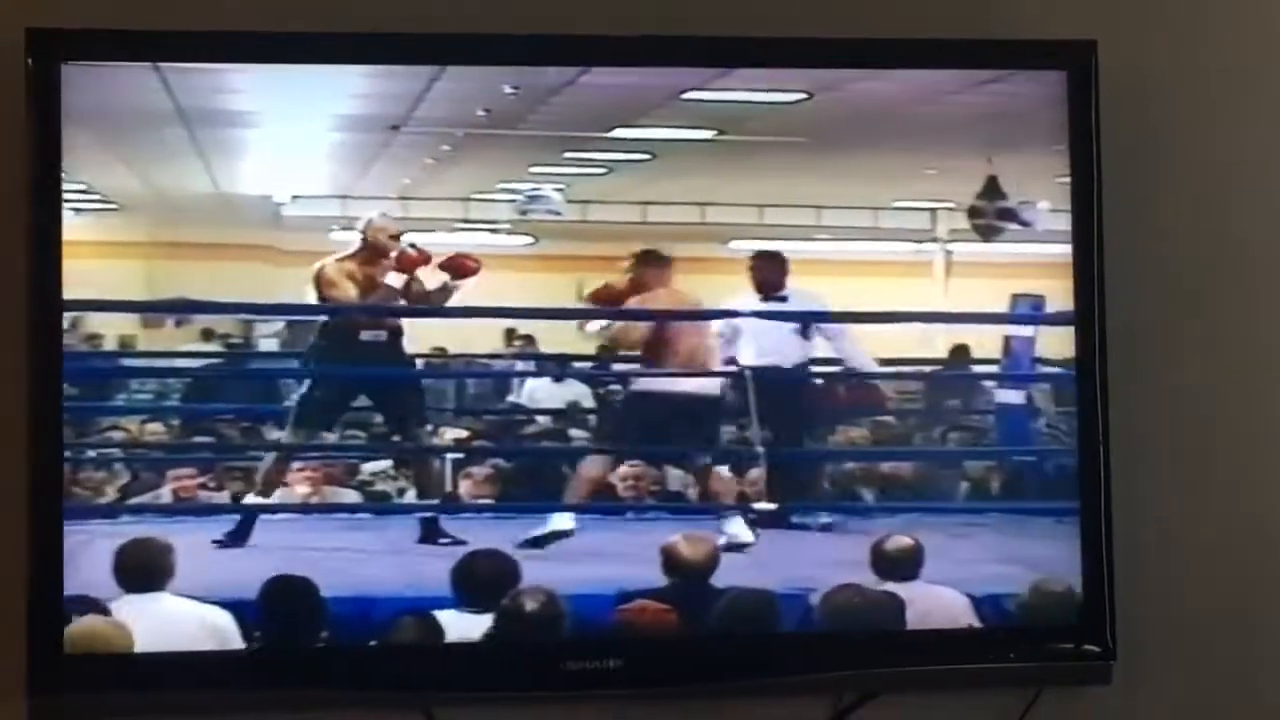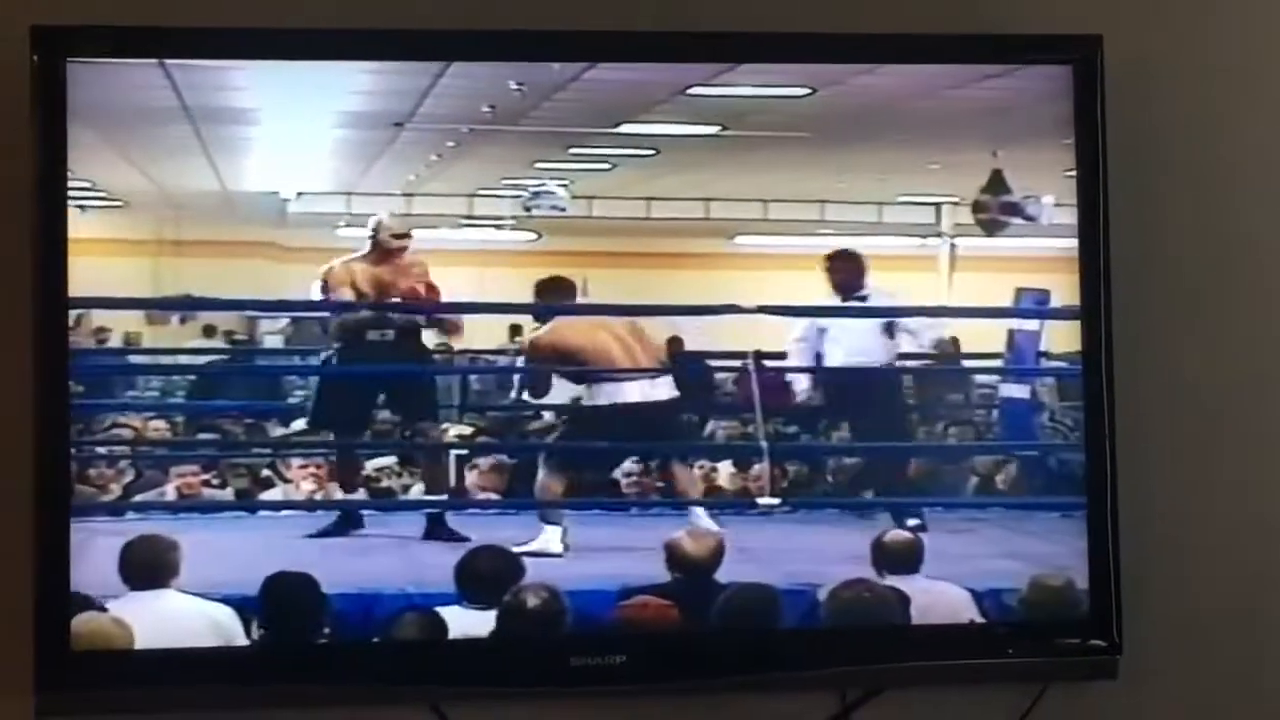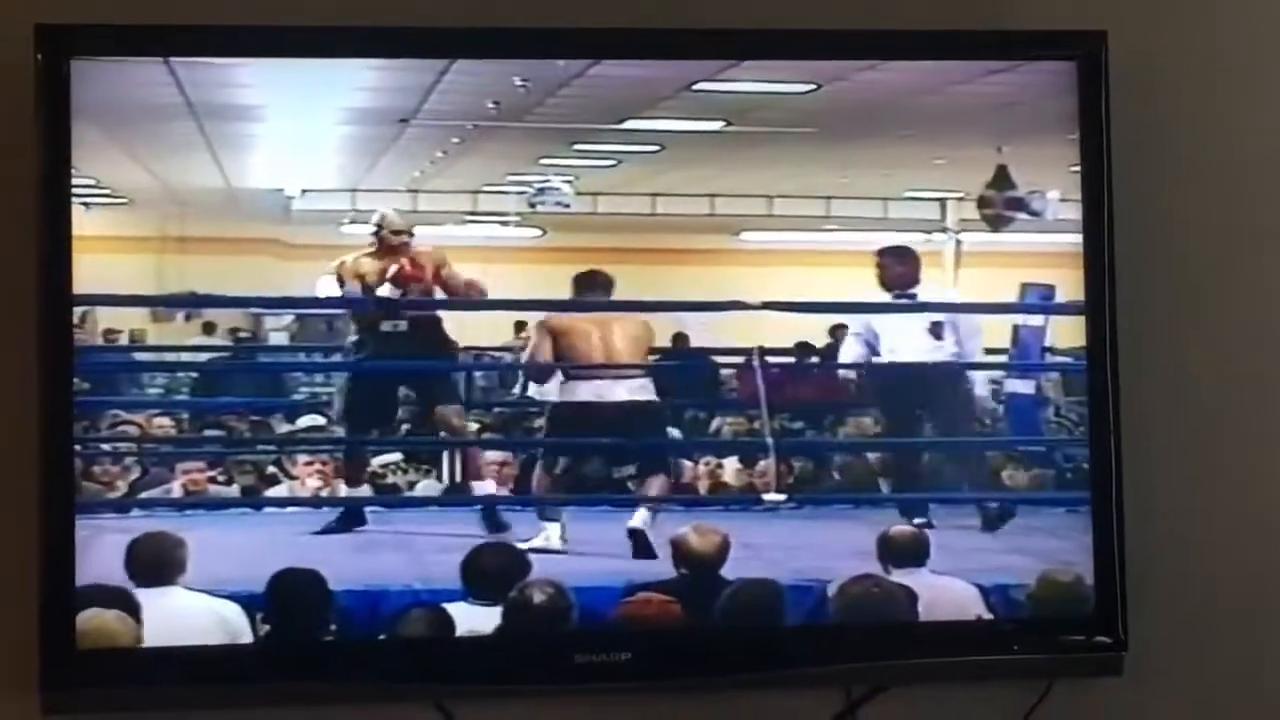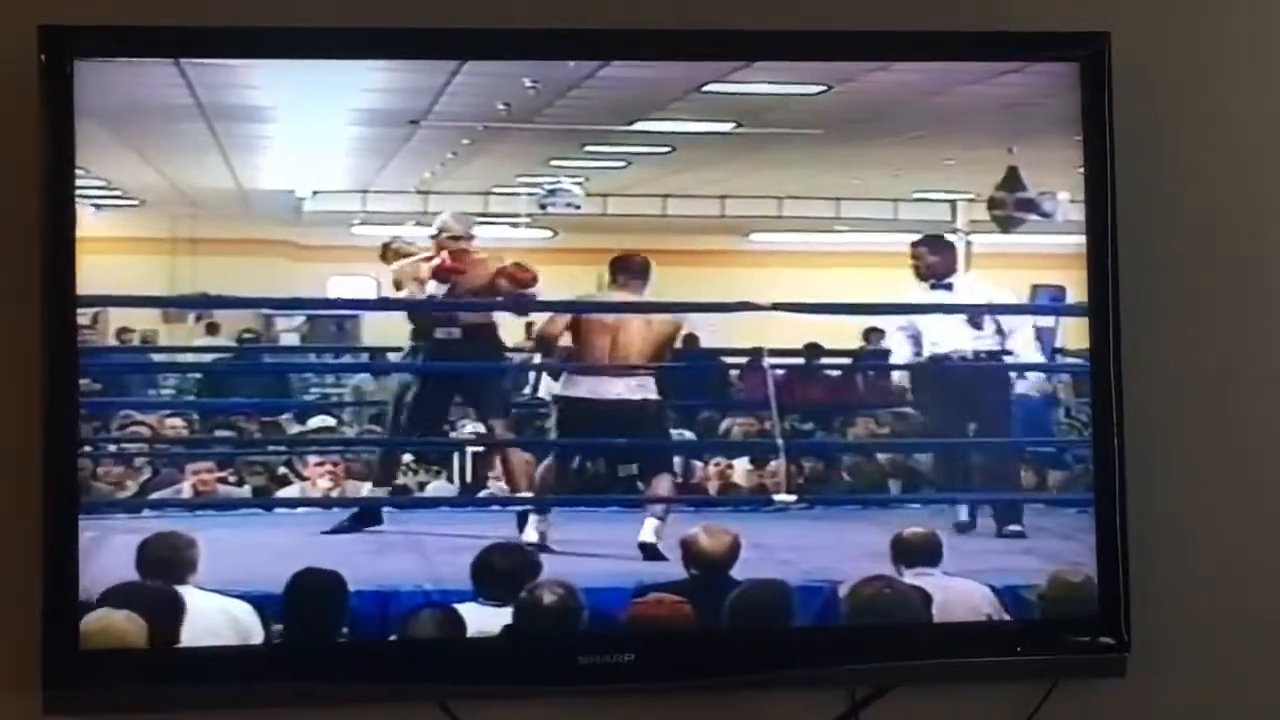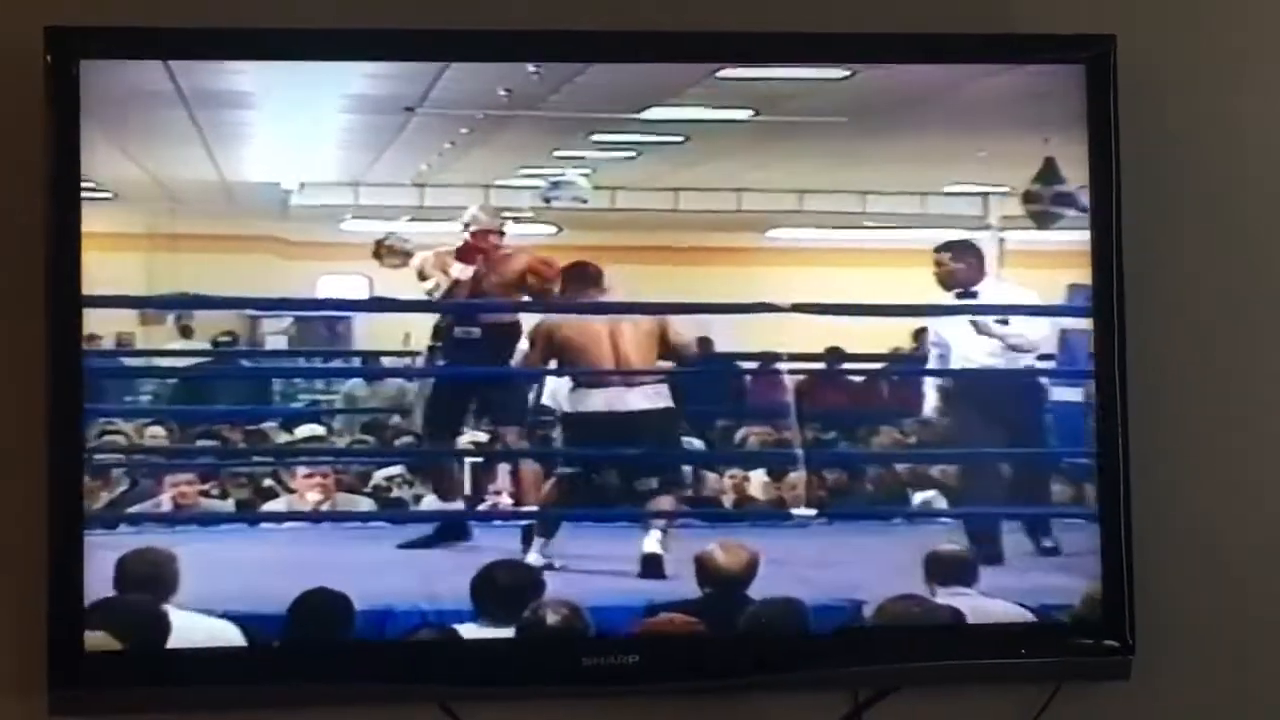
dt=0.3s
person 1, frame 1
left shoulder: (394, 266)
right shoulder: (332, 269)
left elbow: (427, 305)
right elbow: (358, 312)
left wrist: (452, 280)
right wrist: (397, 278)
left hip: (387, 355)
right hip: (339, 356)
left knee: (418, 438)
right knee: (296, 439)
left ankle: (431, 525)
person 1, frame 2
left shoulder: (416, 269)
right shoulder: (341, 272)
left elbow: (427, 312)
right elbow: (342, 323)
left wrist: (443, 322)
right wrist: (391, 307)
left hip: (406, 355)
right hip: (357, 358)
right knee: (346, 439)
left ankle: (436, 520)
right ankle: (350, 514)
person 1, frame 3
left shoulder: (431, 258)
right shoulder: (351, 266)
left elbow: (460, 292)
right elbow: (357, 313)
left wrist: (470, 293)
right wrist: (388, 288)
left hip: (426, 344)
right hip: (376, 350)
left knee: (453, 419)
right knee: (357, 431)
left ankle: (487, 505)
right ankle: (353, 510)
person 1, frame 4
left shoulder: (489, 266)
right shoulder: (410, 269)
right elbow: (417, 316)
left wrist: (524, 290)
right wrist: (437, 281)
left hip: (480, 352)
right hip: (434, 354)
left knee: (499, 431)
right knee: (401, 431)
right ankle: (369, 510)
person 1, frame 5
left shoulder: (519, 262)
right shoulder: (435, 261)
left elbow: (547, 299)
right elbow: (443, 304)
left wrist: (549, 282)
right wrist: (463, 266)
left hip: (500, 352)
right hip: (454, 352)
left knee: (511, 438)
right knee: (436, 438)
right ankle: (453, 522)
person 2, frame 1
left shoulder: (643, 303)
right shoulder: (690, 303)
left elbow: (631, 337)
left wrist: (602, 327)
left hip: (662, 389)
right hip: (704, 391)
left knee: (602, 452)
right knee: (703, 465)
left ankle: (563, 519)
right ankle: (736, 527)
person 2, frame 2
left shoulder: (542, 339)
right shoulder: (621, 319)
left elbow: (537, 390)
right elbow: (658, 357)
left wrist: (531, 360)
left hip: (614, 399)
right hip: (663, 395)
left knee: (554, 464)
right knee: (671, 459)
left ankle: (551, 538)
right ankle: (700, 517)
person 2, frame 3
left shoulder: (553, 321)
right shoulder: (639, 323)
left elbow: (538, 369)
left hip: (581, 399)
right hip: (637, 397)
left knee: (551, 466)
right knee: (656, 470)
left ankle: (550, 534)
right ankle: (641, 519)
person 2, frame 4
left shoulder: (583, 305)
right shoulder: (669, 318)
left elbow: (546, 335)
left hip: (582, 395)
right hip: (636, 397)
left knee: (559, 461)
right knee: (659, 471)
left ankle: (533, 528)
right ankle: (650, 532)
person 2, frame 5
left shoulder: (552, 324)
right shoulder: (648, 315)
left elbow: (525, 372)
right elbow: (688, 354)
left hip: (592, 408)
right hip: (650, 406)
left knee: (567, 479)
right knee: (663, 486)
left ankle: (537, 551)
right ankle: (654, 542)
person 3, frame 1
left shoulder: (808, 304)
right shoulder: (739, 307)
left elbow: (840, 338)
right elbow: (720, 342)
left wrist: (870, 369)
left hip: (793, 381)
right hip: (756, 382)
left knee: (791, 442)
person 3, frame 2
left shoulder: (888, 303)
left elbow: (919, 327)
right elbow: (801, 347)
left wrist: (935, 340)
right wrist: (802, 384)
left hip: (886, 380)
right hip: (846, 383)
left knee: (898, 441)
right knee: (875, 446)
right ankle: (905, 511)
person 3, frame 3
left shoulder: (944, 302)
left elbow: (971, 343)
right elbow: (857, 338)
right wrist: (847, 362)
left hip: (943, 377)
right hip: (897, 381)
left knee: (962, 438)
right knee: (903, 448)
left ankle: (991, 504)
right ankle: (915, 512)
person 3, frame 4
left shoulder: (986, 291)
right shoulder: (917, 300)
left elbow: (1018, 328)
right elbow: (905, 336)
left wrist: (1032, 364)
right wrist: (900, 367)
left hip: (985, 371)
right hip: (939, 375)
left knee: (997, 443)
right knee: (949, 440)
left ankle: (1009, 519)
right ankle: (963, 504)
person 3, frame 5
left shoulder: (1015, 296)
left elbow: (1035, 336)
right elbow: (936, 356)
left wrist: (993, 329)
right wrist: (931, 398)
left hip: (1016, 387)
right hip: (968, 391)
left knee: (1031, 463)
right knee: (976, 463)
left ankle: (1042, 532)
right ankle: (985, 542)
